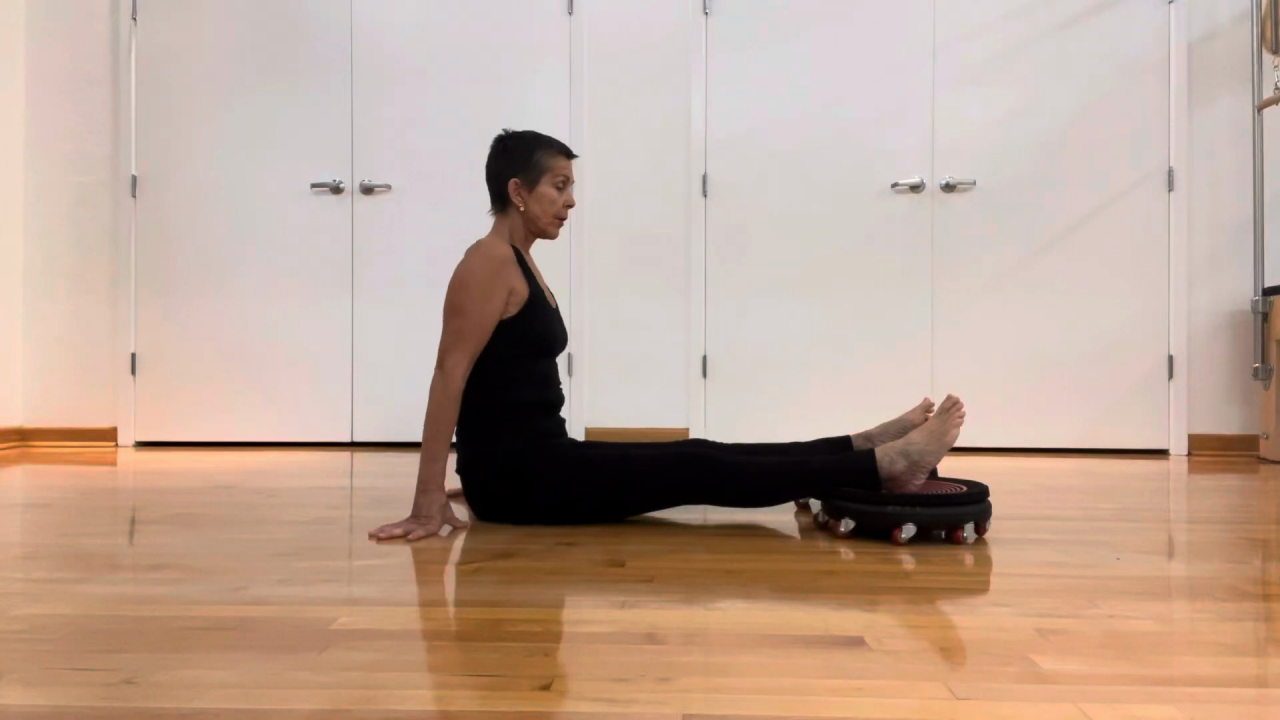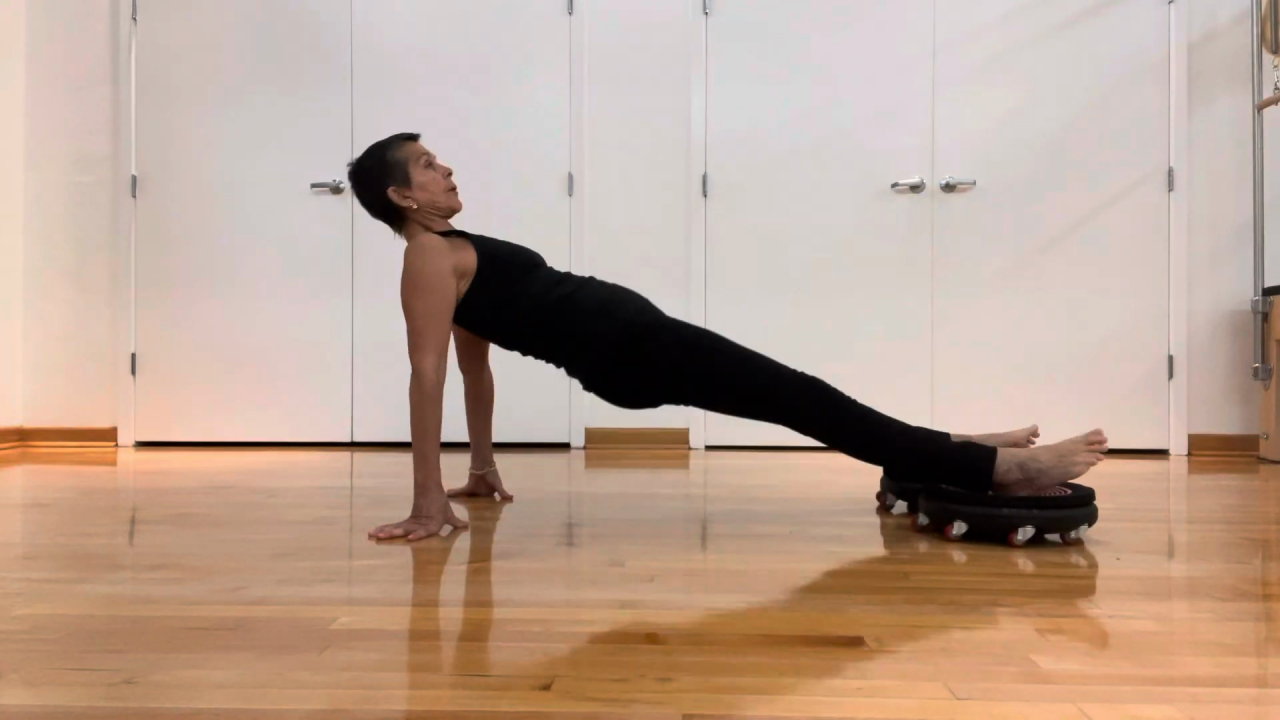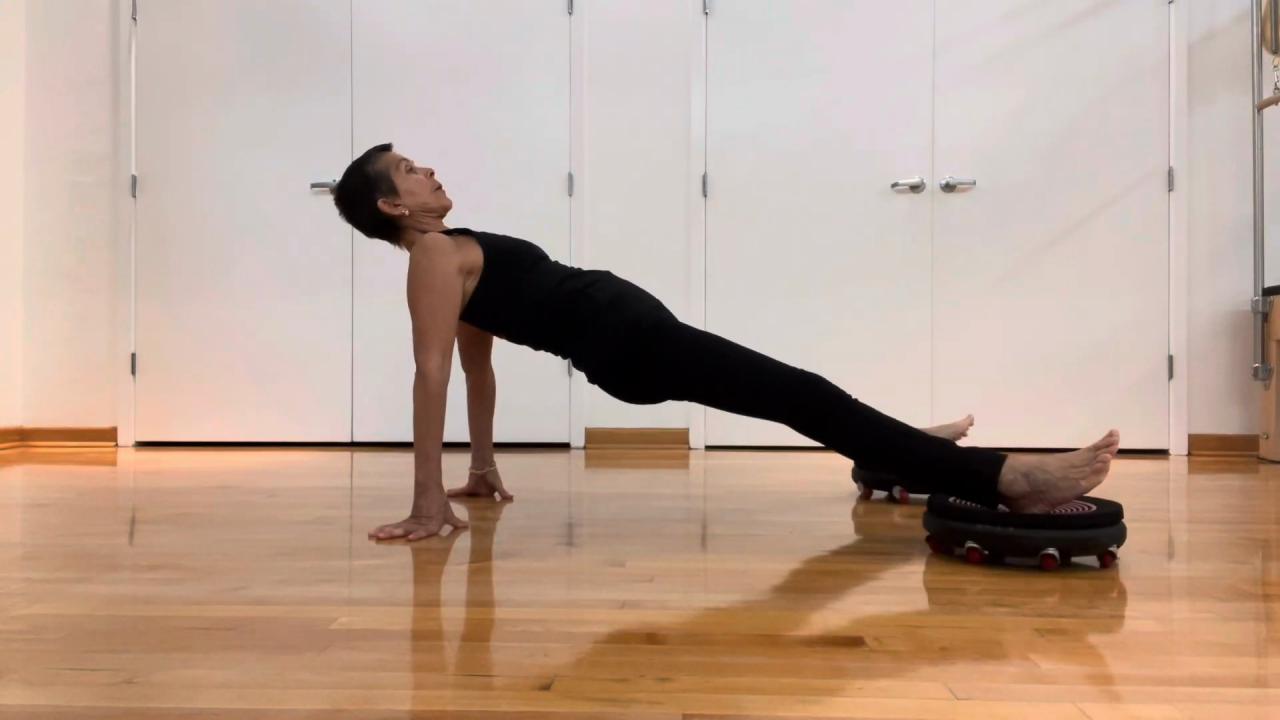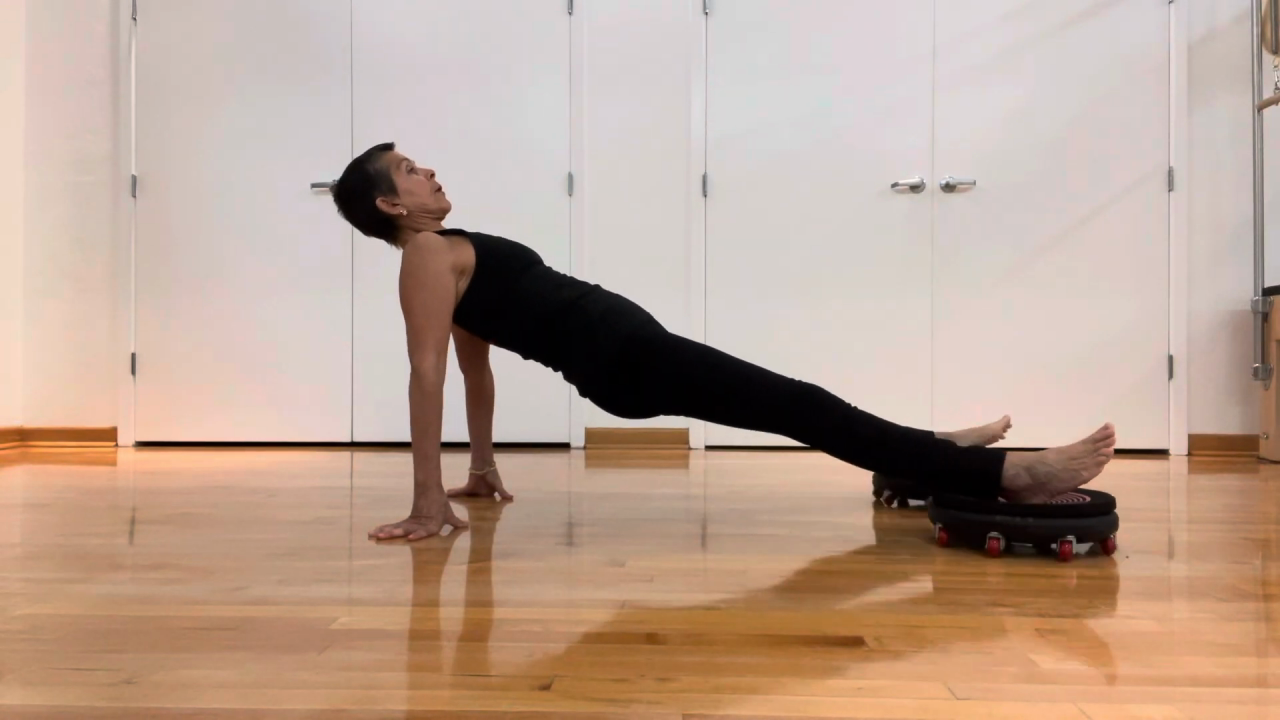
dt=1s
person 1, frame 1
left shoulder: (520, 262)
right shoulder: (490, 259)
right elbow: (450, 373)
left wrist: (445, 488)
right wrist: (429, 500)
left hip: (540, 458)
right hip: (512, 474)
left knee: (697, 457)
right knee: (695, 473)
left ankle: (865, 448)
right ankle: (886, 464)
person 1, frame 2
left shoulder: (457, 255)
right shoulder: (429, 258)
left elbow: (475, 365)
right elbow: (428, 373)
right wrist: (426, 503)
left hip: (631, 333)
right hip: (624, 350)
left knee: (798, 399)
right knee: (799, 403)
left ankle: (968, 454)
right ankle: (1001, 468)
person 1, frame 3
left shoulder: (458, 255)
right shoulder: (434, 258)
left elbow: (477, 364)
right elbow: (433, 373)
right wrist: (428, 501)
left hip: (634, 326)
right hip: (628, 344)
left knee: (795, 396)
right knee: (802, 400)
left ankle: (900, 446)
right ankle: (1008, 479)
person 1, frame 4
left shoulder: (452, 254)
right shoulder: (426, 254)
left elbow: (475, 363)
right elbow: (427, 372)
right wrist: (428, 502)
left hip: (626, 343)
right hip: (622, 358)
left knee: (795, 408)
right knee: (803, 411)
left ankle: (938, 451)
right ankle: (1009, 474)
